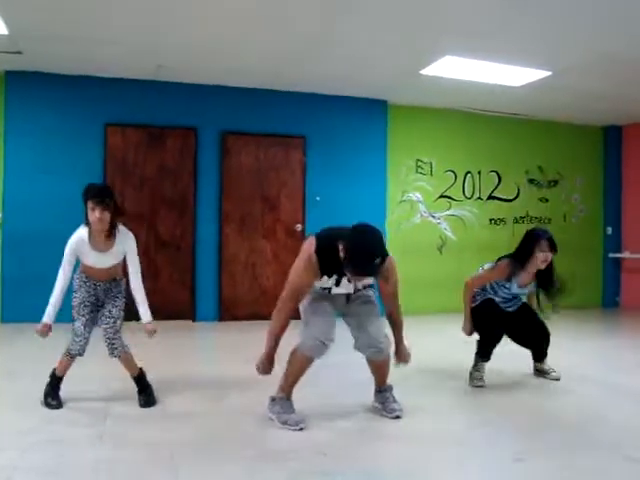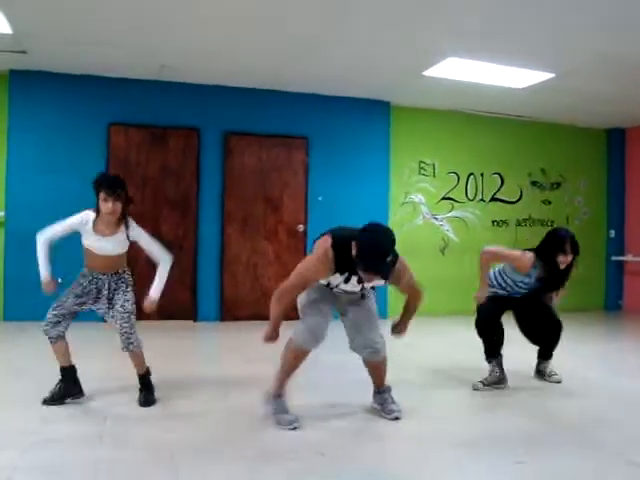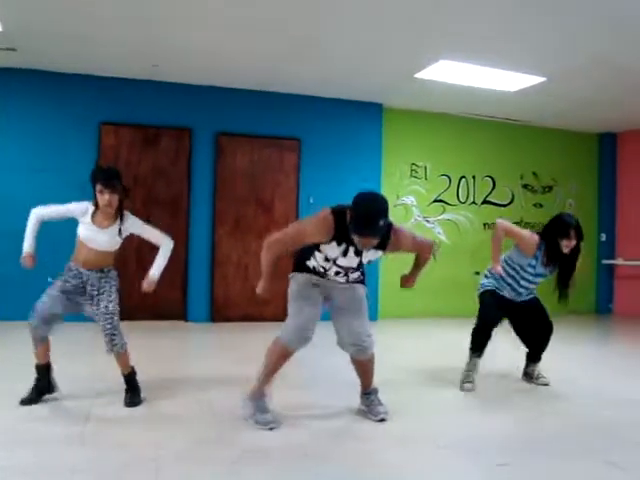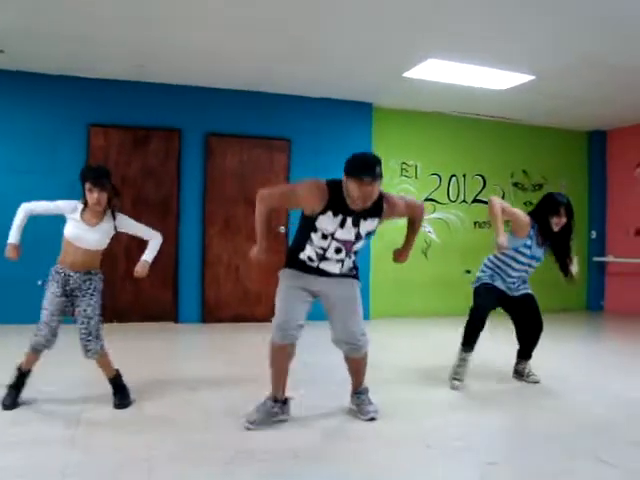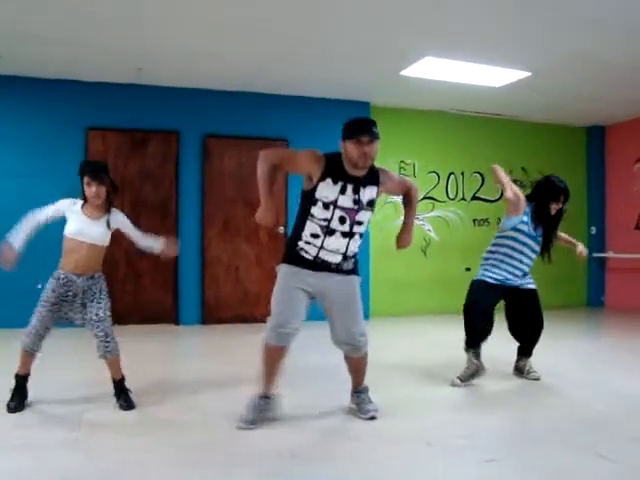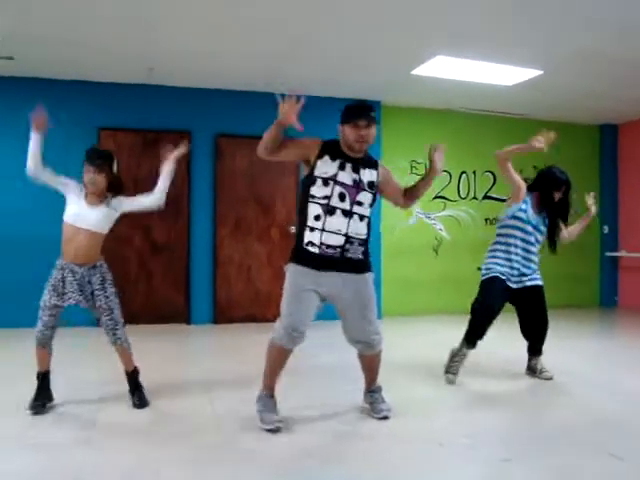
dt=0.3s
person 1, frame 1
left shoulder: (384, 263)
right shoulder: (313, 256)
left elbow: (392, 304)
right elbow: (285, 306)
left wrist: (400, 344)
right wrist: (268, 354)
left hip: (358, 295)
right hip: (318, 291)
left knee: (376, 341)
right knee: (316, 338)
left ankle: (383, 392)
right ankle: (281, 400)
person 1, frame 2
left shoulder: (396, 267)
right shoulder: (328, 253)
left elbow: (415, 295)
right elbow: (284, 292)
left wrist: (403, 323)
right wrist: (273, 328)
left hip: (357, 294)
right hip: (319, 287)
left knee: (371, 343)
right knee: (310, 331)
left ankle: (382, 394)
right ankle: (276, 396)
person 1, frame 3
left shoulder: (394, 237)
right shoulder: (326, 222)
left elbow: (427, 246)
right elbow: (273, 243)
left wrist: (412, 276)
right wrist: (266, 281)
left hip: (349, 283)
right hip: (309, 276)
left knee: (359, 341)
right knee: (298, 331)
left ankle: (368, 395)
right ankle: (257, 396)
person 1, frame 4
left shoulder: (387, 206)
right shoulder: (320, 193)
left elbow: (418, 208)
right elbow: (265, 197)
left wrist: (406, 247)
right wrist: (261, 244)
left hip: (343, 278)
right hip: (300, 272)
left knee: (354, 339)
right knee: (286, 328)
left ankle: (359, 395)
right ankle: (277, 401)
person 1, frame 5
left shoulder: (381, 180)
right shoulder: (319, 164)
left elbow: (410, 189)
right elbow: (268, 157)
left wrist: (407, 227)
right wrist: (266, 205)
left hip: (342, 275)
right hip: (297, 267)
left knee: (354, 339)
right knee: (281, 330)
left ankle: (359, 393)
right ankle: (264, 398)
person 1, frame 6
left shoulder: (375, 170)
right shoulder: (317, 151)
left elbow: (404, 199)
right elbow: (265, 151)
left wrist: (431, 173)
right wrist: (282, 123)
left hip: (354, 270)
right hip: (306, 265)
left knee: (368, 336)
right knee: (290, 330)
left ankle: (372, 392)
right ankle: (265, 398)
person 2, frame 1
left shoulder: (125, 237)
right shoulder: (78, 239)
left elbow: (136, 279)
right elbow: (62, 279)
left wrist: (146, 318)
right wrist: (48, 318)
left hip: (114, 287)
right hip: (86, 284)
left knee: (112, 336)
right knee: (80, 336)
left ankle: (142, 384)
right ankle: (53, 386)
person 2, frame 2
left shoulder: (131, 228)
right shoulder: (85, 219)
left elbow: (164, 258)
right elbow: (43, 237)
left wrist: (154, 294)
right wrist: (46, 274)
left hip: (119, 281)
right hip: (89, 278)
left knee: (127, 331)
right knee: (53, 322)
left ankle: (146, 384)
right ankle: (70, 382)
person 2, frame 3
left shoulder: (128, 221)
right shoulder: (82, 209)
left elbow: (166, 243)
right elbow: (37, 213)
left wrist: (154, 274)
right wrist: (28, 249)
left hip: (104, 279)
right hip: (74, 273)
left knee: (112, 333)
right knee: (38, 319)
left ankle: (131, 384)
right ankle: (43, 381)
person 2, frame 4
left shoulder: (116, 220)
right shoulder: (70, 209)
left elbow: (154, 236)
right elbow: (27, 208)
left wrist: (146, 260)
left hip: (90, 280)
right hip: (61, 276)
left knee: (90, 340)
right knee: (46, 333)
left ankle: (119, 387)
person 2, frame 5
left shoulder: (115, 217)
right shoulder: (70, 206)
left elbow: (141, 239)
right elbow: (35, 218)
left wrist: (161, 246)
left hip: (93, 284)
right hip: (62, 280)
left knee: (106, 339)
right knee: (33, 335)
left ankle: (121, 389)
person 2, frame 6
left shoulder: (116, 204)
right shoulder: (72, 191)
left elbow: (155, 200)
right elbow: (34, 170)
left wrist: (168, 165)
right wrist: (37, 133)
left hip: (96, 273)
right hip: (64, 271)
left knee: (116, 331)
right knee: (44, 329)
left ankle: (135, 384)
right ankle: (43, 389)
person 3, frame 1
left shoulder: (541, 273)
right shoulder: (506, 267)
left elbow: (532, 295)
right elbow: (469, 285)
left wrist: (533, 317)
right wrist: (468, 320)
left hip: (513, 304)
right hip: (487, 300)
left knee: (539, 333)
right knee: (493, 329)
left ankle: (540, 364)
right ankle: (478, 367)
person 3, frame 2
left shoulder: (560, 268)
right shoulder: (528, 260)
left elbow: (553, 289)
right elbow: (487, 252)
right wrist: (483, 288)
left hip: (526, 296)
right hip: (497, 292)
left knee: (553, 325)
right knee: (486, 322)
left ankle: (543, 366)
right ankle: (496, 370)
person 3, frame 3
left shoulder: (563, 255)
right shoulder: (532, 242)
right elbow: (500, 225)
right wrist: (496, 262)
left hip: (523, 294)
right hip: (496, 287)
left knee: (544, 328)
right knee: (488, 320)
left ankle: (531, 369)
right ankle: (472, 365)
person 3, frame 4
left shoulder: (553, 235)
right shoulder: (525, 224)
left elbow: (566, 244)
right elbow: (495, 201)
left wrist: (573, 262)
right wrist: (500, 234)
left hip: (518, 287)
right hip: (491, 279)
left knee: (534, 325)
right knee: (479, 314)
left ankle: (522, 366)
right ankle: (463, 359)
person 3, frame 5
left shoulder: (546, 219)
right shoulder: (520, 204)
left elbow: (554, 234)
right elbow: (496, 169)
left wrist: (576, 244)
right wrist: (508, 190)
left hip: (521, 281)
right hip: (492, 274)
left knee: (533, 325)
right knee: (475, 310)
left ankle: (523, 363)
right ankle: (474, 361)
person 3, frame 6
left shoulder: (548, 212)
right shoulder: (521, 193)
left elbow: (564, 236)
right elbow: (501, 160)
left wrist: (588, 216)
right wrist: (530, 147)
left hip: (529, 277)
right hip: (498, 270)
left knee: (537, 321)
right knee: (486, 309)
left ankle: (534, 363)
right ankle: (461, 353)
